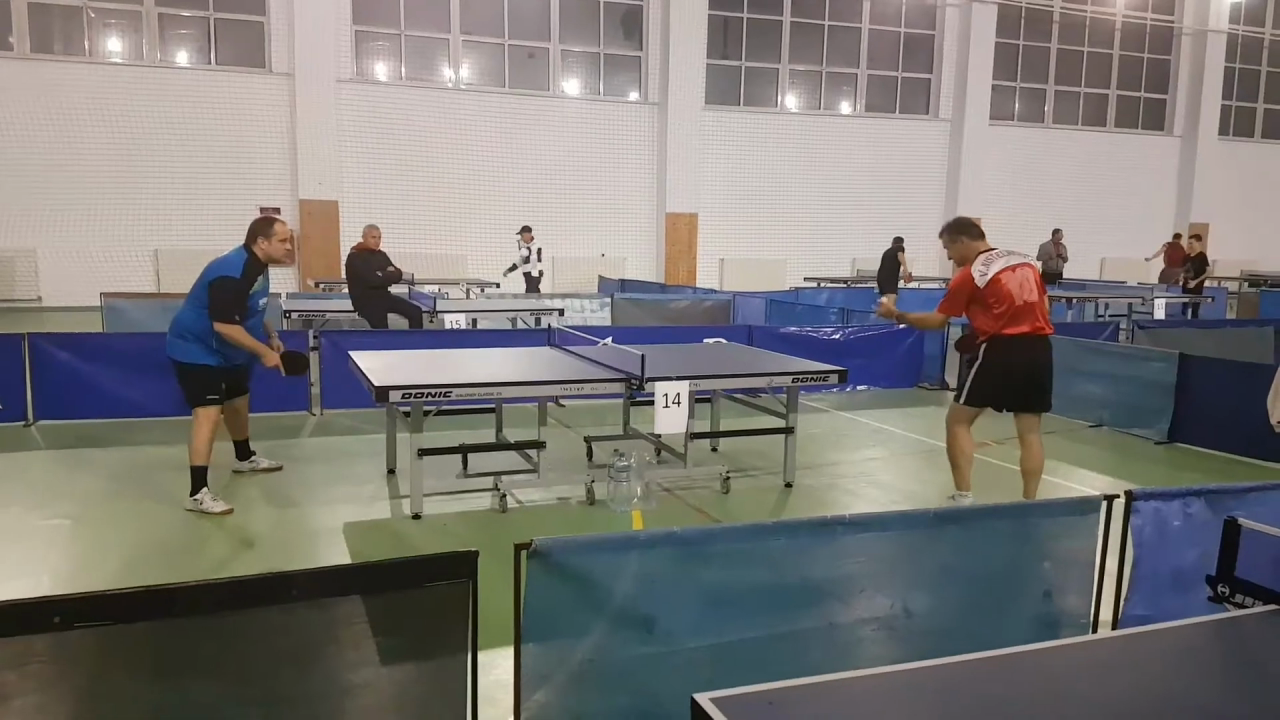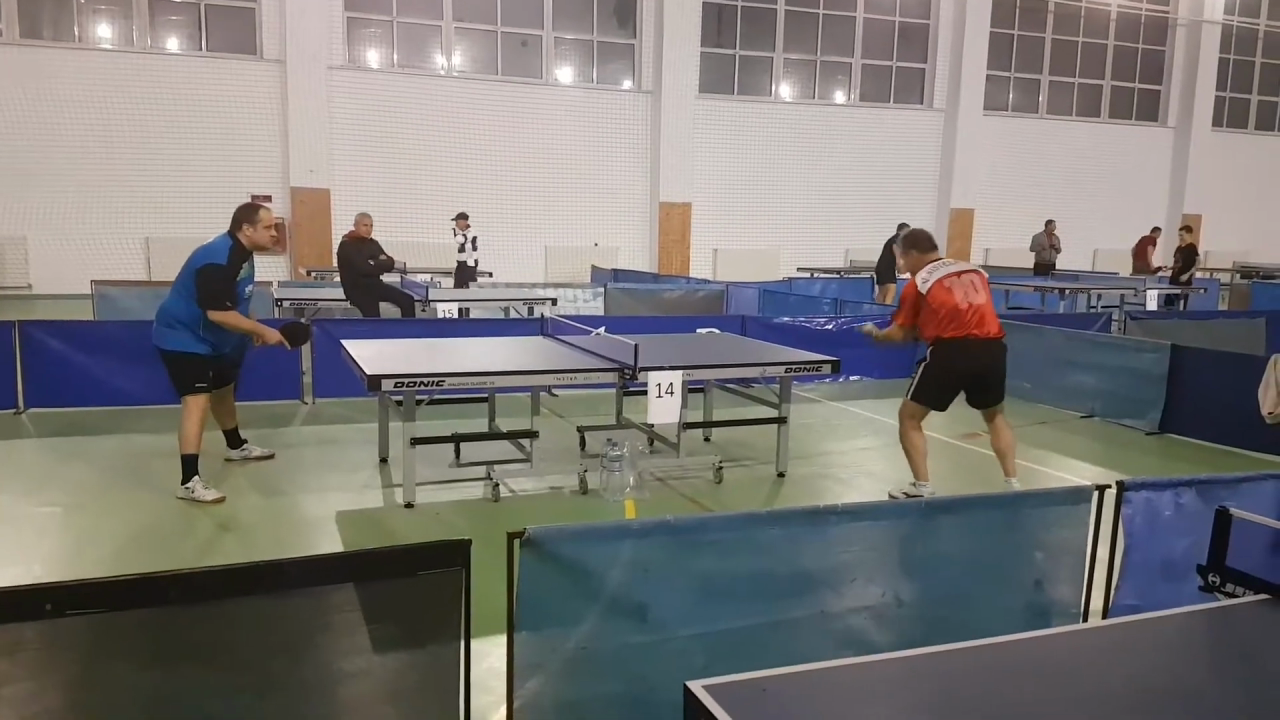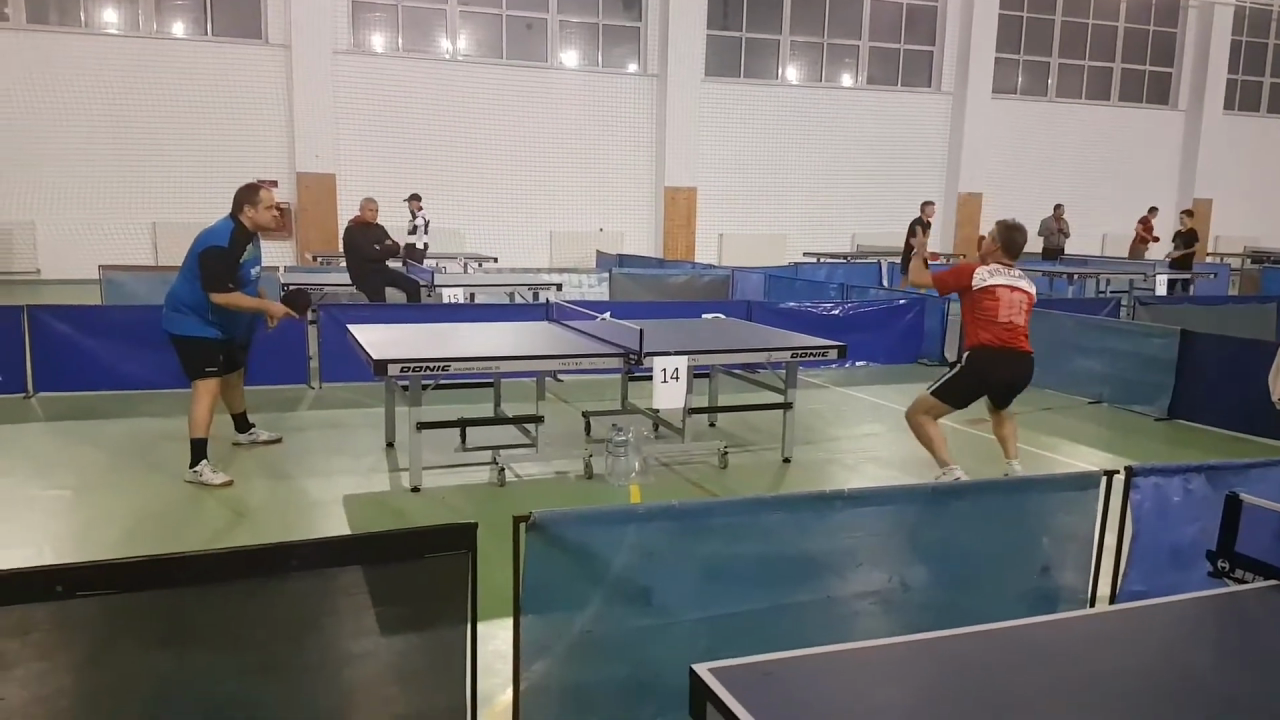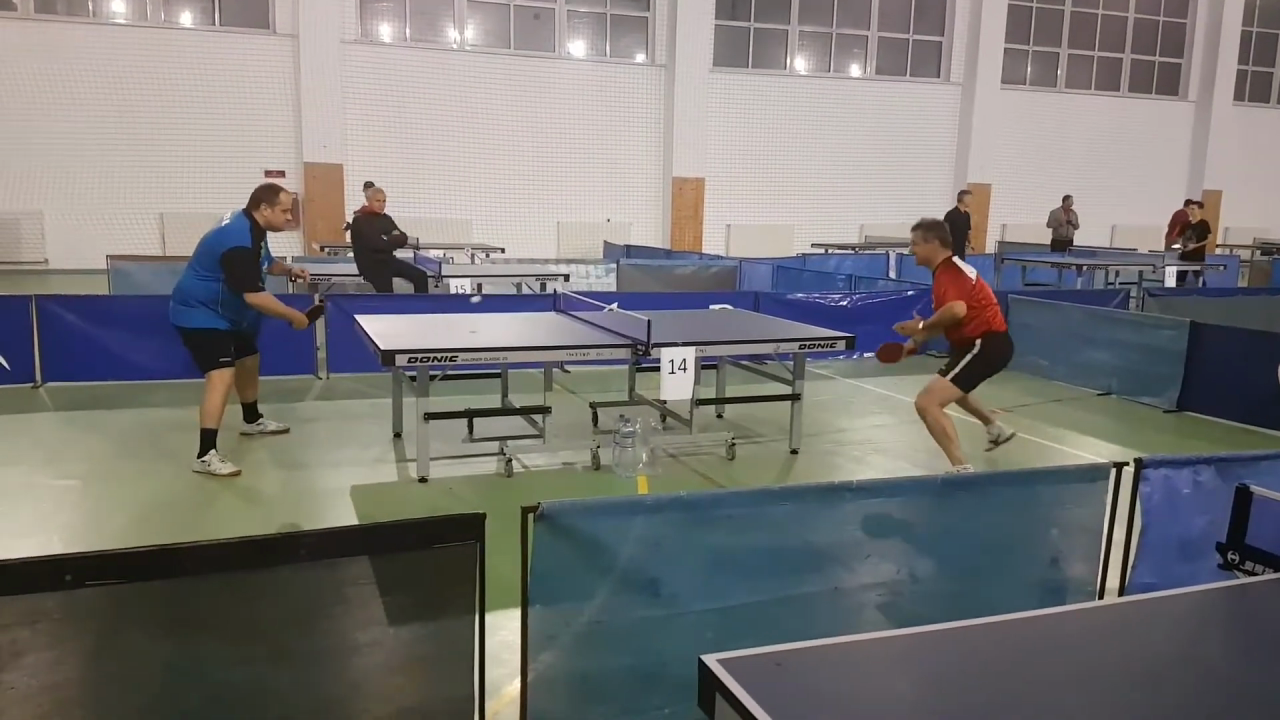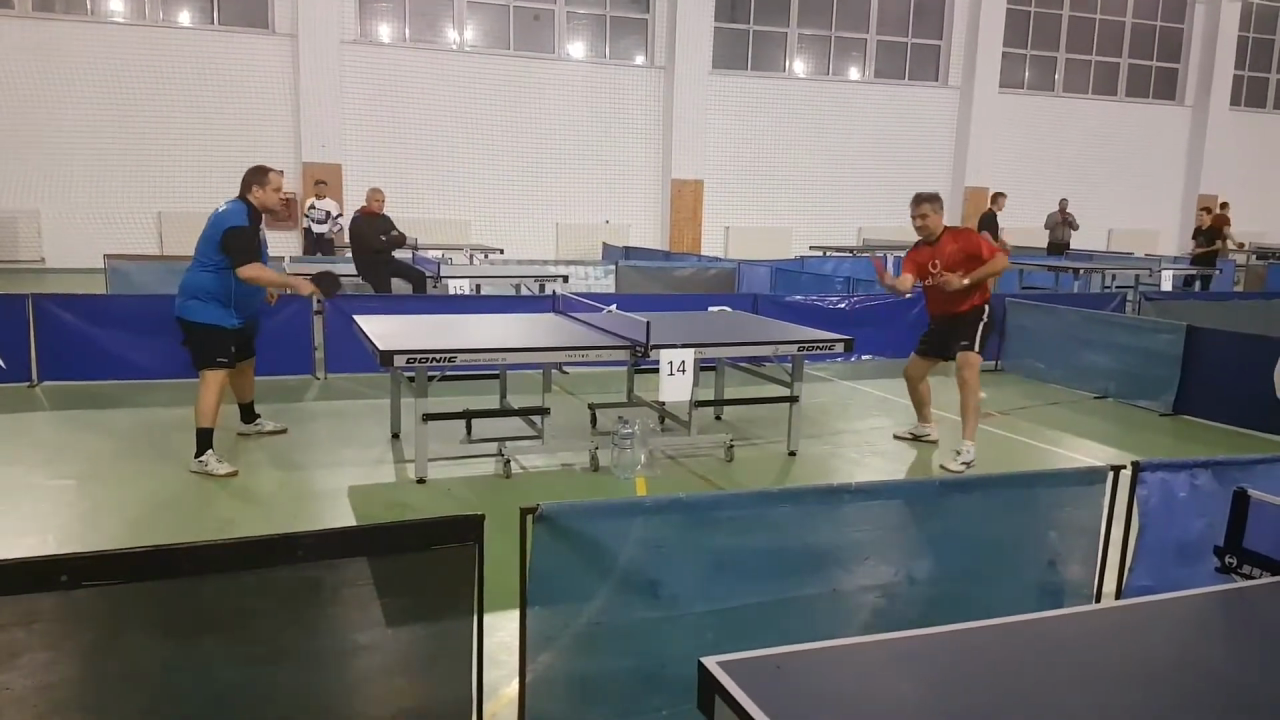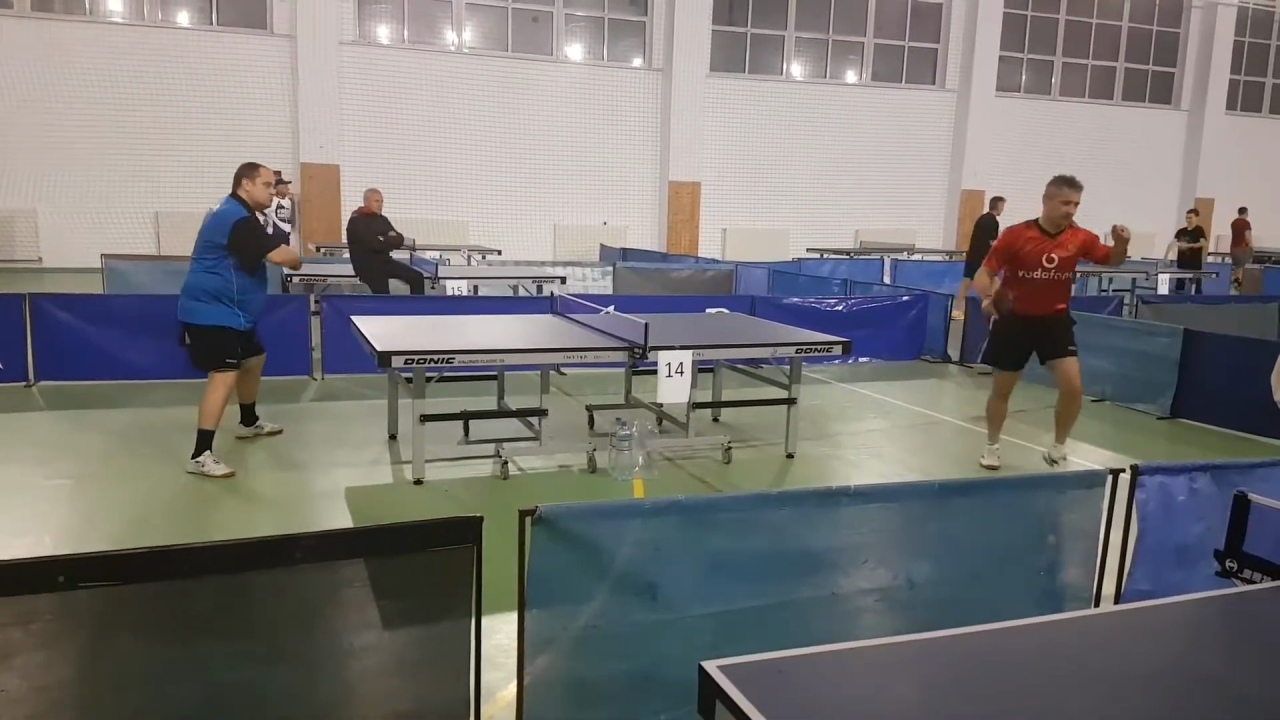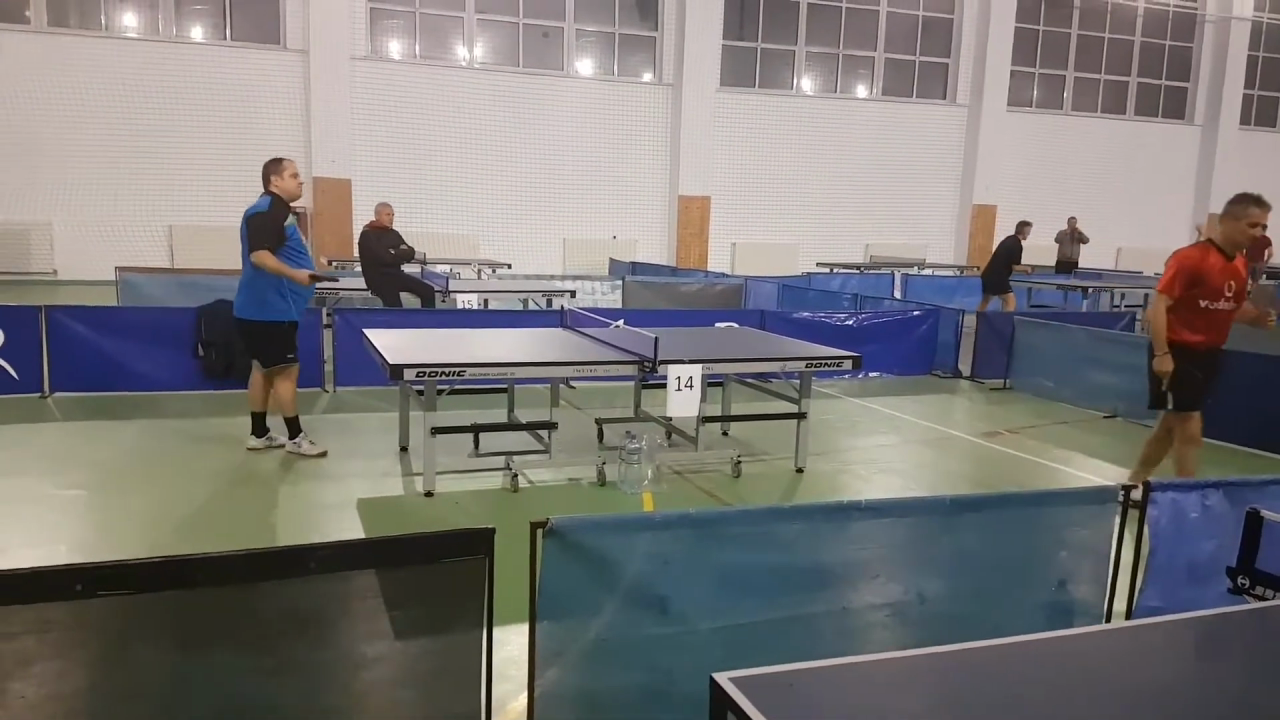
dt=0.7s
person 1, frame 1
left shoulder: (256, 265)
right shoulder: (233, 273)
right elbow: (225, 325)
left wrist: (271, 335)
right wrist: (263, 352)
left hip: (223, 351)
right hip: (195, 348)
left knee: (238, 401)
right knee: (208, 413)
left ankle: (245, 458)
right ankle: (198, 493)
person 1, frame 2
left shoulder: (241, 253)
right shoulder: (218, 260)
right elbow: (219, 313)
left wrist: (252, 328)
right wrist: (263, 331)
left hip: (208, 339)
right hip: (183, 338)
left knee: (224, 389)
right knee: (197, 401)
left ankle: (236, 446)
right ankle: (189, 482)
person 1, frame 3
left shoulder: (248, 235)
right shoulder: (220, 242)
right elbow: (221, 295)
left wrist: (265, 306)
right wrist: (268, 305)
left hip: (223, 324)
right hip: (194, 322)
left knee: (233, 375)
right knee: (207, 386)
left ankle: (244, 430)
right ankle: (197, 465)
person 1, frame 4
left shoulder: (251, 227)
right shoulder: (240, 241)
left elbow: (258, 265)
right elbow: (255, 295)
left wrist: (288, 269)
right wrist: (294, 316)
left hip: (225, 313)
right hip: (201, 315)
left knee: (248, 362)
right knee: (221, 376)
left ankle: (252, 420)
right ankle: (206, 454)
person 1, frame 5
left shoulder: (242, 214)
right shoulder: (239, 223)
right elbow: (247, 270)
left wrist: (263, 286)
right wrist: (294, 283)
left hip: (229, 311)
right hip: (208, 311)
left knee: (245, 364)
right knee: (215, 376)
left ankle: (249, 420)
right ankle: (203, 455)
person 1, frame 6
left shoulder: (234, 213)
right shoulder: (239, 218)
right elbow: (277, 255)
right wrist: (296, 258)
left hip: (229, 311)
right hip: (213, 312)
left knee: (253, 361)
right knee: (224, 377)
left ankle: (249, 422)
right ankle: (201, 455)
person 1, frame 7
left shoulder: (277, 211)
right shoulder: (264, 212)
right elbow: (258, 255)
left wrist: (301, 273)
right wrist: (293, 274)
left hip: (272, 308)
right hip: (269, 309)
left knee: (264, 369)
right knee: (285, 371)
left ankle: (259, 434)
right ankle: (295, 437)
person 2, frame 1
left shoulder: (970, 275)
right shoulder: (1026, 261)
left elbow: (937, 321)
right elbow: (1044, 307)
left wrist: (898, 315)
left hip: (1001, 351)
right hip: (1039, 348)
left knee: (958, 421)
right knee: (1030, 431)
left ankle: (963, 497)
right ankle: (1029, 503)
person 2, frame 2
left shoulder: (917, 283)
right shoulder: (975, 271)
left elbow: (898, 334)
left wrist: (876, 334)
left hip: (950, 353)
right hip: (991, 350)
left knee: (909, 418)
right knee: (995, 417)
left ankle: (922, 488)
right ankle: (1013, 485)
person 2, frame 3
left shoulder: (975, 274)
right shoulder: (1028, 286)
left elbow: (917, 280)
left wrist: (918, 252)
left hip: (984, 361)
right hip: (1021, 365)
left knee: (917, 413)
right knee: (998, 407)
left ankle: (951, 472)
right ankle: (1014, 468)
person 2, frame 4
left shoulder: (949, 273)
right shoulder: (950, 270)
left elbow: (956, 311)
right elbow: (945, 322)
left wrist: (920, 325)
right wrist: (917, 340)
left hip: (986, 346)
right hip: (992, 343)
left knee: (927, 403)
right knee: (951, 386)
left ankle: (963, 471)
right ankle: (994, 428)
person 2, frame 5
left shoulder: (965, 238)
right shoulder: (915, 253)
left elbow: (1001, 261)
right elbow: (903, 286)
left wrist: (965, 280)
right wrist: (887, 281)
left hip: (971, 315)
right hip: (940, 320)
left knee: (967, 376)
right knee: (912, 372)
left ankle: (967, 448)
right ankle: (925, 427)
person 2, frame 6
left shoulder: (1080, 238)
right shoulder: (1015, 235)
left elbow: (1111, 260)
right elbow: (986, 271)
left wrist: (1120, 244)
right wrist: (986, 297)
left hip: (1055, 320)
right hip: (1013, 319)
left knee: (1072, 386)
right knee: (1001, 388)
left ankle: (1058, 448)
right ankle: (992, 446)
person 2, frame 7
left shoulder: (1241, 264)
right shoulder: (1190, 259)
right elbow: (1158, 305)
left wrist: (1260, 319)
right wrist: (1162, 354)
left hip: (1206, 354)
right hip: (1180, 354)
left knee: (1172, 429)
right knee: (1190, 431)
left ankle: (1133, 485)
